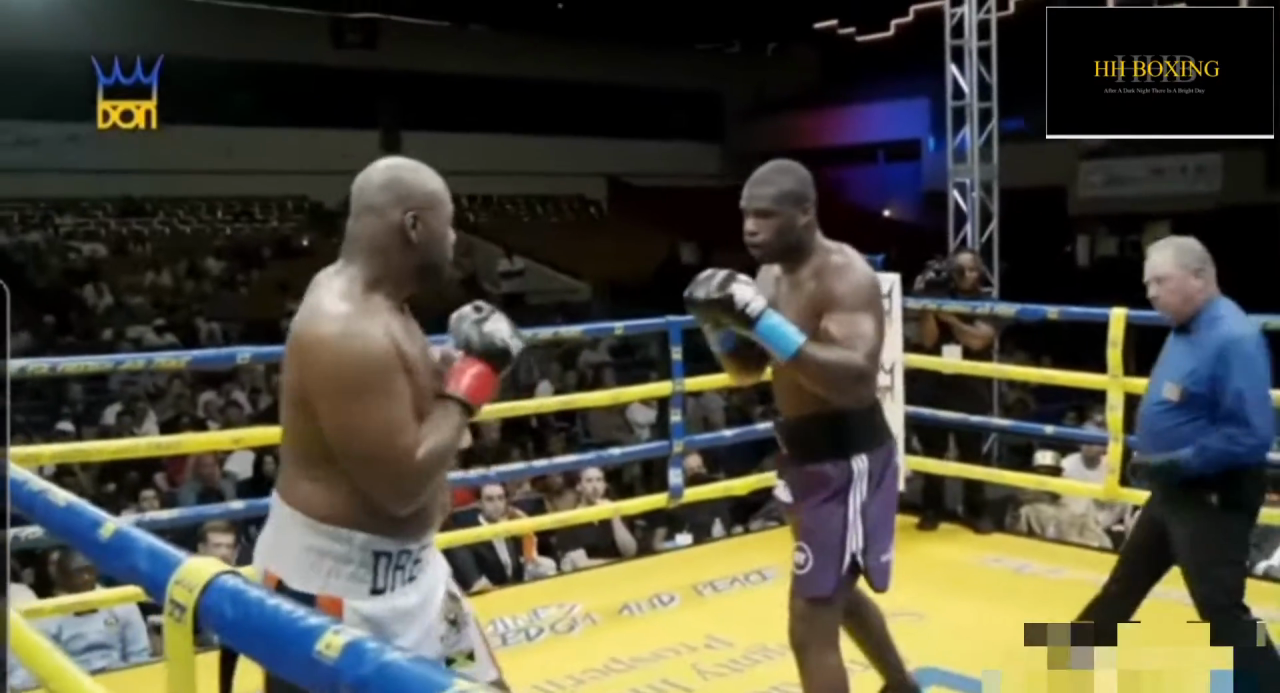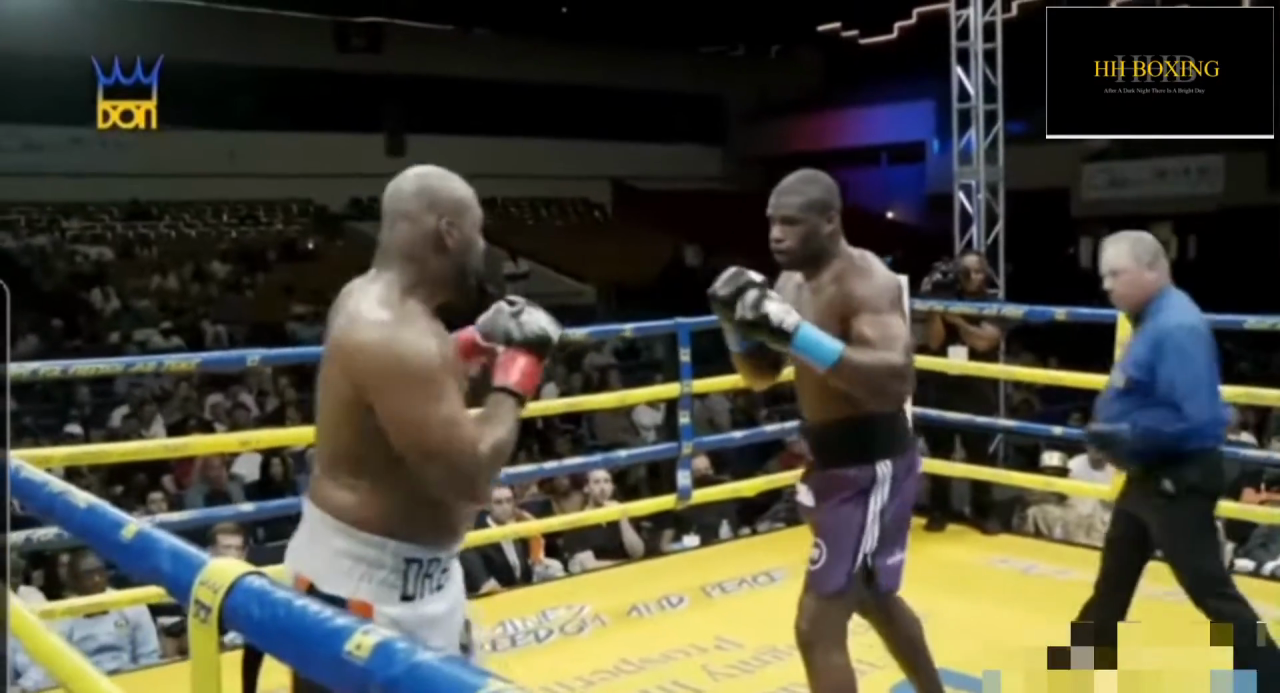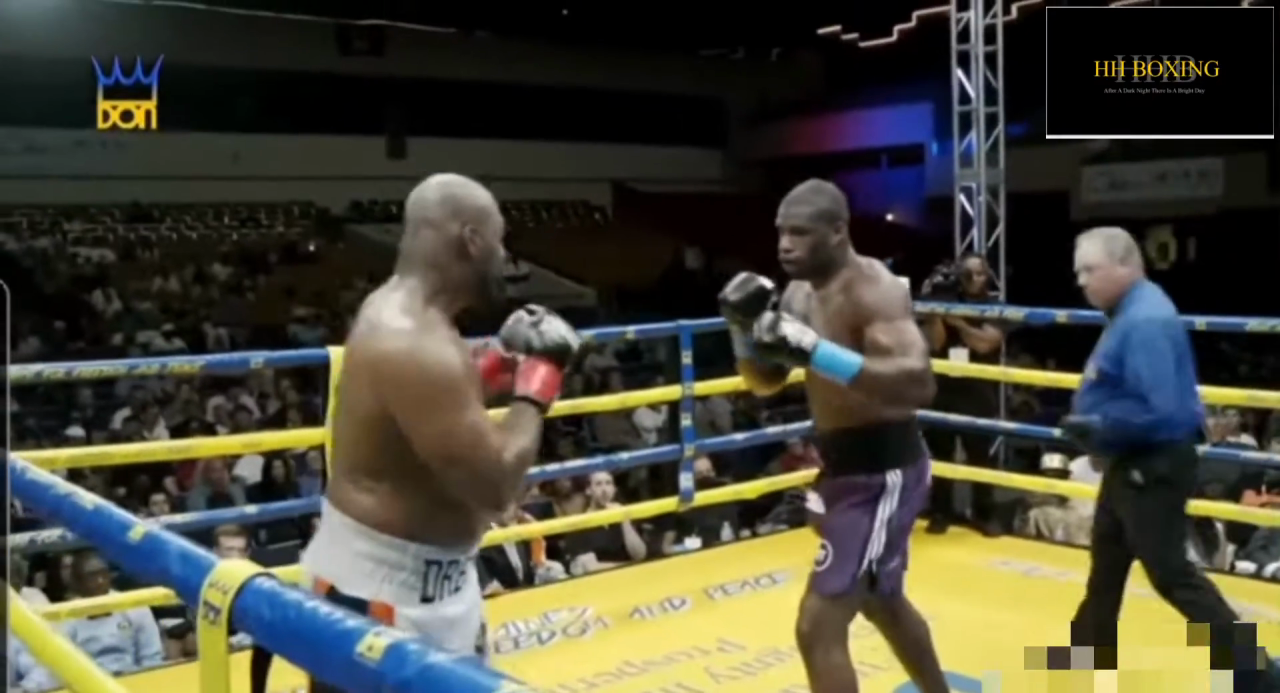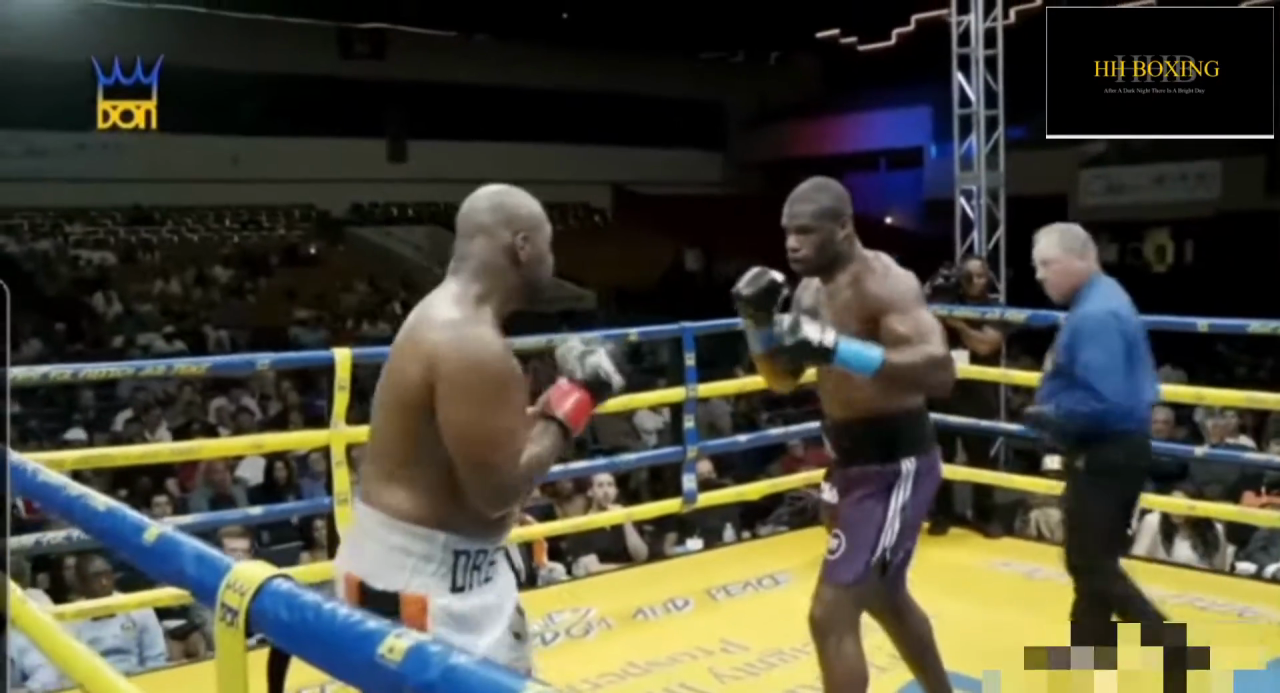
dt=0.1s
person 1, frame 1
left shoulder: (844, 276)
right shoulder: (771, 276)
left elbow: (854, 381)
right elbow: (746, 370)
left wrist: (759, 321)
right wrist: (716, 322)
left hip: (849, 464)
right hip: (810, 460)
left knee: (811, 632)
right knee: (837, 594)
person 1, frame 2
left shoulder: (866, 281)
right shoulder: (793, 283)
left elbow: (895, 382)
right elbow: (760, 374)
left wrist: (795, 334)
right wrist: (738, 324)
left hip: (872, 468)
right hip: (835, 463)
left knee: (818, 629)
right knee: (871, 595)
person 1, frame 3
left shoulder: (875, 290)
right shoulder: (799, 294)
left elbow: (916, 384)
right elbow: (762, 381)
left wrist: (814, 353)
right wrist: (744, 326)
left hip: (882, 474)
right hip: (846, 468)
left knee: (818, 628)
right knee: (881, 598)
person 1, frame 4
left shoulder: (884, 282)
right shoulder: (811, 290)
left elbow: (938, 372)
right elbow: (780, 378)
left wrist: (834, 350)
right wrist: (759, 321)
left hip: (894, 465)
right hip: (856, 459)
left knee: (831, 618)
right knee: (883, 595)
person 2, frame 1
left shoulder: (363, 297)
right shoulder: (346, 331)
right elbow: (404, 484)
left wrist: (441, 367)
right wrist: (474, 375)
left hip: (406, 564)
right hip: (335, 579)
person 2, frame 2
left shoulder: (397, 303)
right shoulder: (387, 337)
right elbow: (470, 479)
left wrist: (470, 344)
right wrist: (520, 366)
right hip: (364, 583)
person 2, frame 3
left shoulder: (404, 313)
right shoulder: (412, 348)
right elbow: (495, 488)
left wrist: (499, 360)
right wrist: (541, 372)
left hip: (436, 575)
right hip: (381, 587)
person 2, frame 4
left shoulder: (458, 319)
right shoulder: (469, 340)
right elbow: (499, 487)
left wrist: (546, 407)
right wrist: (573, 401)
left hip: (467, 569)
right hip: (413, 579)
person 3, frame 1
left shoulder: (1233, 339)
right shoulder: (1184, 329)
left wrist: (1184, 460)
right wrist: (1153, 453)
left hip: (1217, 496)
right hip: (1173, 488)
left knee: (1219, 604)
right knee: (1128, 578)
person 3, frame 2
left shoulder: (1176, 329)
right shoulder: (1152, 320)
left elbow: (1190, 421)
left wrist: (1121, 436)
right wrist: (1118, 433)
left hip: (1180, 479)
right hip: (1152, 474)
left knee: (1208, 588)
right knee: (1116, 571)
right ankle: (1088, 656)
person 3, frame 3
left shoulder: (1148, 322)
right shoulder: (1131, 314)
left elbow: (1157, 410)
left wrist: (1091, 425)
right wrist: (1096, 426)
left hip: (1154, 467)
right hip: (1132, 466)
left knee: (1173, 577)
right knee: (1106, 569)
person 3, frame 4
left shoulder: (1095, 315)
right shoulder: (1099, 302)
left elbow: (1103, 400)
left wrist: (1050, 416)
right wrist: (1055, 411)
left hip: (1105, 454)
right hip: (1113, 448)
left knee: (1090, 564)
right knee: (1093, 559)
person 4, frame 1
right shoulder: (939, 299)
left elbow: (977, 340)
right elbow: (927, 341)
left wrist: (949, 317)
right wrist: (927, 306)
left hip: (970, 390)
right hip: (933, 387)
left knee: (972, 452)
right knee: (932, 450)
left ankle: (976, 510)
right ankle: (932, 509)
person 4, frame 2
right shoulder: (946, 300)
left elbow: (983, 341)
right elbow: (933, 342)
left wrist: (956, 318)
right wrist: (934, 308)
left hip: (976, 390)
right hip: (940, 388)
left knee: (979, 453)
right knee: (939, 451)
left ankle: (983, 511)
right ankle: (939, 510)
person 4, frame 3
right shoulder: (948, 302)
left elbow: (984, 343)
right elbow: (934, 344)
left wrist: (956, 321)
right wrist: (936, 311)
left hip: (978, 393)
right hip: (943, 390)
left knee: (981, 455)
right knee: (940, 453)
left ankle: (985, 513)
right ankle: (940, 511)
person 4, frame 4
left shoulder: (994, 310)
left elbow: (984, 345)
left wrist: (958, 323)
left hip: (979, 394)
left knee: (981, 457)
right knee: (942, 454)
left ankle: (986, 515)
right ankle: (942, 513)
